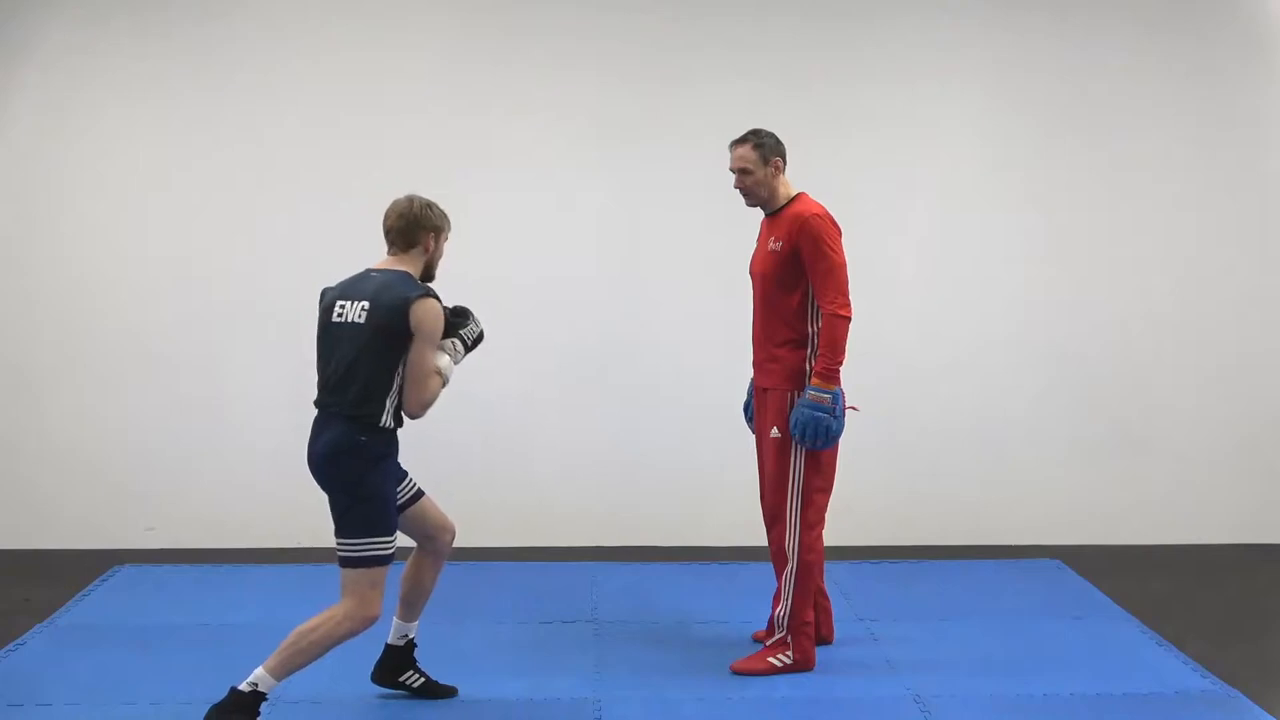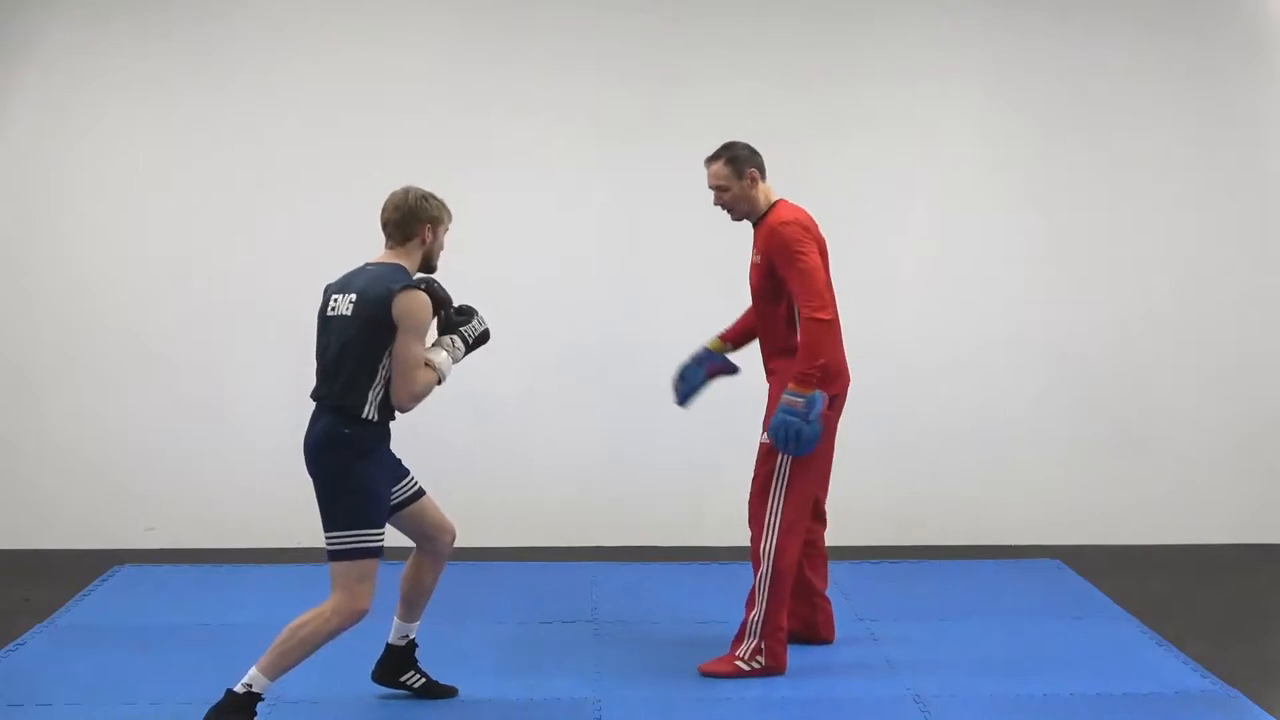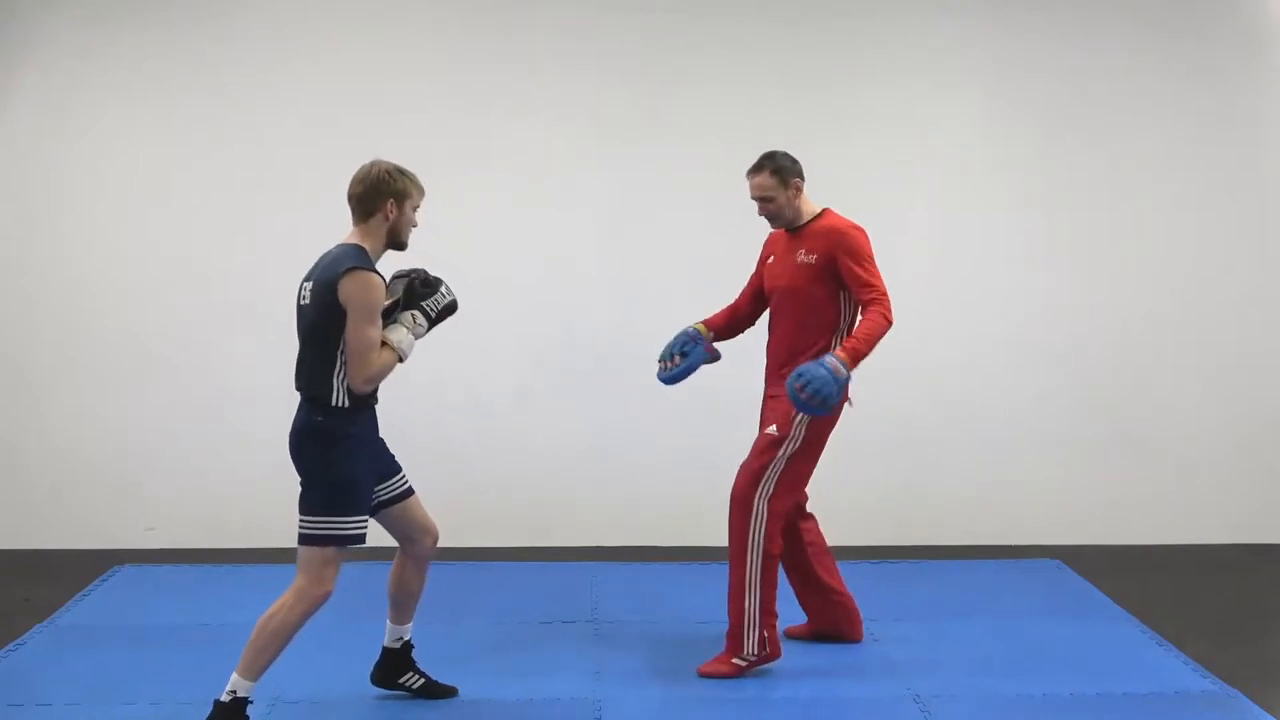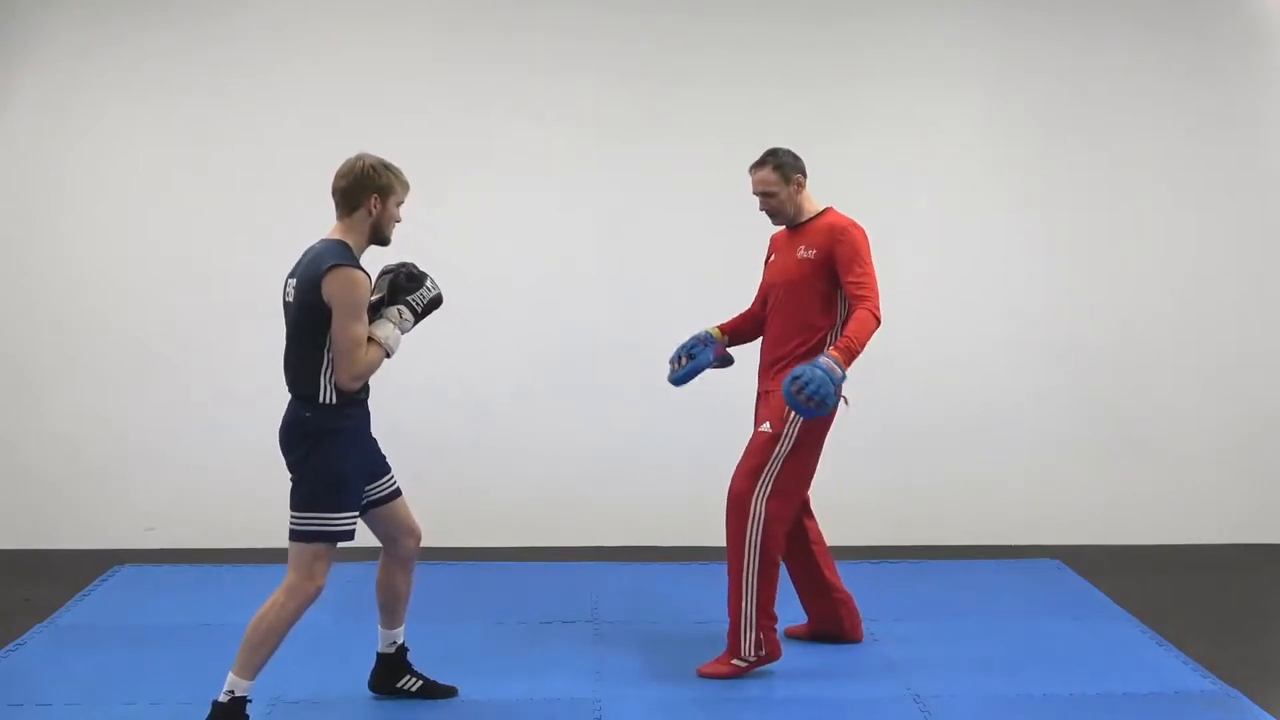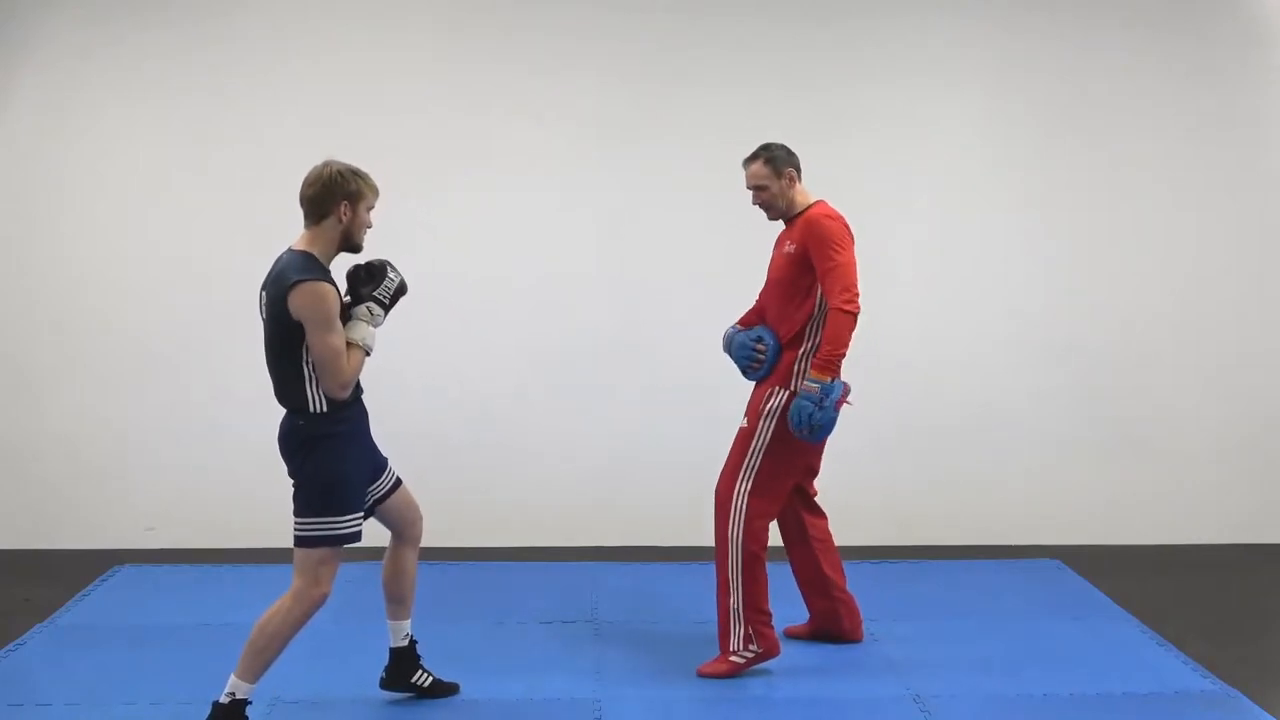
dt=0.5s
person 1, frame 1
left shoulder: (338, 292)
right shoulder: (421, 305)
right elbow: (415, 404)
right wrist: (452, 350)
left hip: (337, 439)
right hip: (360, 451)
left knee: (439, 537)
right knee: (360, 609)
left ankle: (396, 660)
person 1, frame 2
left shoulder: (343, 285)
right shoulder: (410, 297)
right elbow: (405, 395)
right wrist: (453, 345)
left hip: (344, 437)
right hip: (351, 446)
left knee: (439, 538)
right knee: (350, 603)
left ankle: (397, 659)
person 1, frame 3
left shoulder: (330, 264)
right shoulder: (362, 277)
right elbow: (363, 376)
left wrist: (392, 312)
right wrist: (413, 322)
left hip: (350, 431)
right hip: (334, 437)
left knee: (421, 538)
right knee: (314, 586)
left ankle: (395, 660)
person 1, frame 4
left shoulder: (316, 259)
right shoulder: (345, 274)
right elbow: (351, 373)
left wrist: (379, 308)
right wrist: (397, 318)
left hip: (342, 429)
right hip: (324, 434)
left knee: (405, 540)
right knee: (306, 582)
left ankle: (391, 666)
person 1, frame 5
left shoulder: (291, 268)
right shoulder: (311, 286)
right elbow: (338, 381)
left wrist: (354, 305)
right wrist: (368, 313)
left hip: (341, 433)
right hip: (323, 440)
left knee: (408, 525)
right knee: (311, 588)
left ankle: (401, 662)
person 2, frame 1
left shoulder: (810, 221)
right shoulder: (770, 224)
left elbow: (836, 310)
left wrist: (823, 386)
left hip: (801, 391)
right hip: (772, 386)
left knee: (794, 515)
right knee: (781, 509)
left ankle: (792, 643)
right ankle: (809, 620)
person 2, frame 2
left shoulder: (787, 228)
right shoulder: (766, 228)
left elbow: (819, 313)
left wrist: (800, 392)
right wrist: (715, 350)
left hip: (808, 390)
right hip: (805, 386)
left knee: (774, 513)
right knee: (800, 508)
left ankle: (760, 648)
right ankle: (809, 619)
person 2, frame 3
left shoulder: (841, 236)
right shoulder: (775, 244)
left elbow: (878, 309)
right elbow: (746, 308)
left wrist: (840, 361)
right wrist: (701, 333)
left hip: (813, 393)
right hip: (783, 391)
left knee: (753, 498)
right knee: (784, 506)
left ankle: (753, 642)
right ankle: (835, 617)
person 2, frame 4
left shoulder: (841, 233)
right shoulder: (779, 242)
left elbow: (867, 307)
left wrist: (836, 361)
right wrist: (717, 338)
left hip: (805, 390)
right hip: (776, 388)
left knee: (752, 499)
right knee: (784, 504)
left ankle: (752, 643)
right ankle: (835, 618)
person 2, frame 5
left shoulder: (824, 224)
right shoulder: (787, 232)
left elbow: (843, 304)
left wrist: (819, 377)
right wrist: (740, 333)
left hip: (797, 388)
right hip: (780, 383)
left knee: (739, 497)
right knee: (792, 500)
left ankle: (747, 640)
right ankle: (836, 617)
